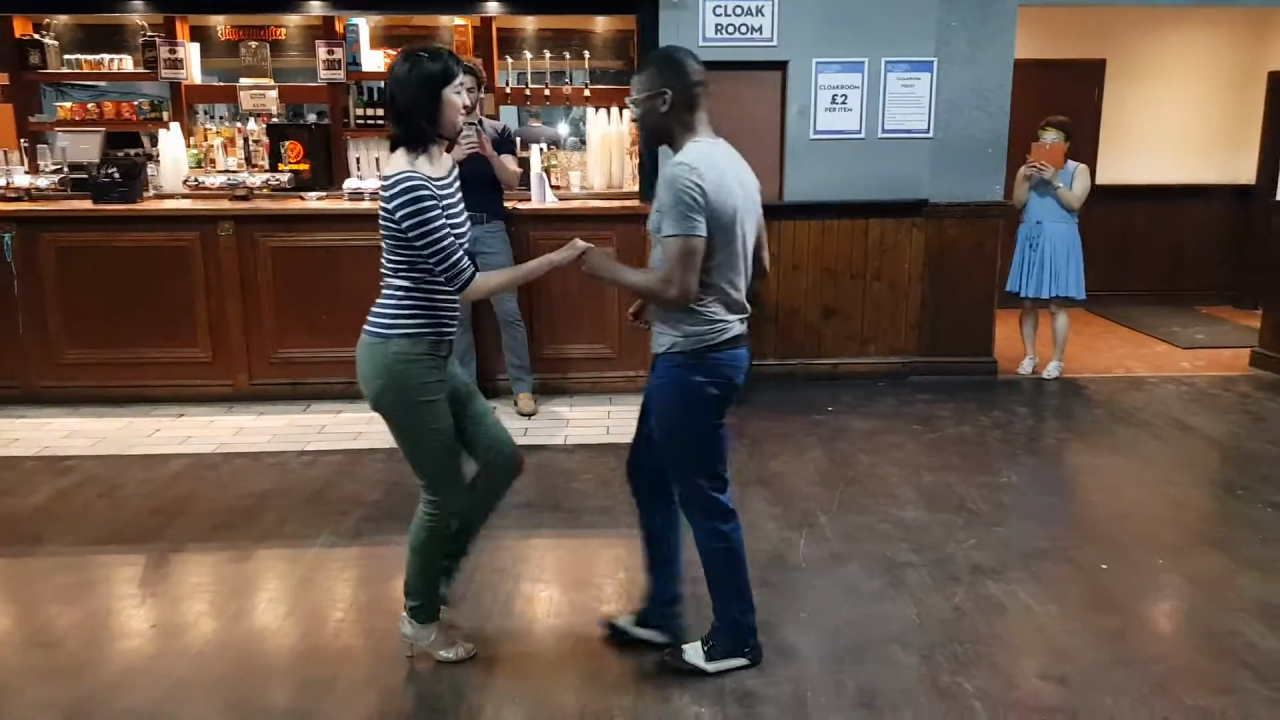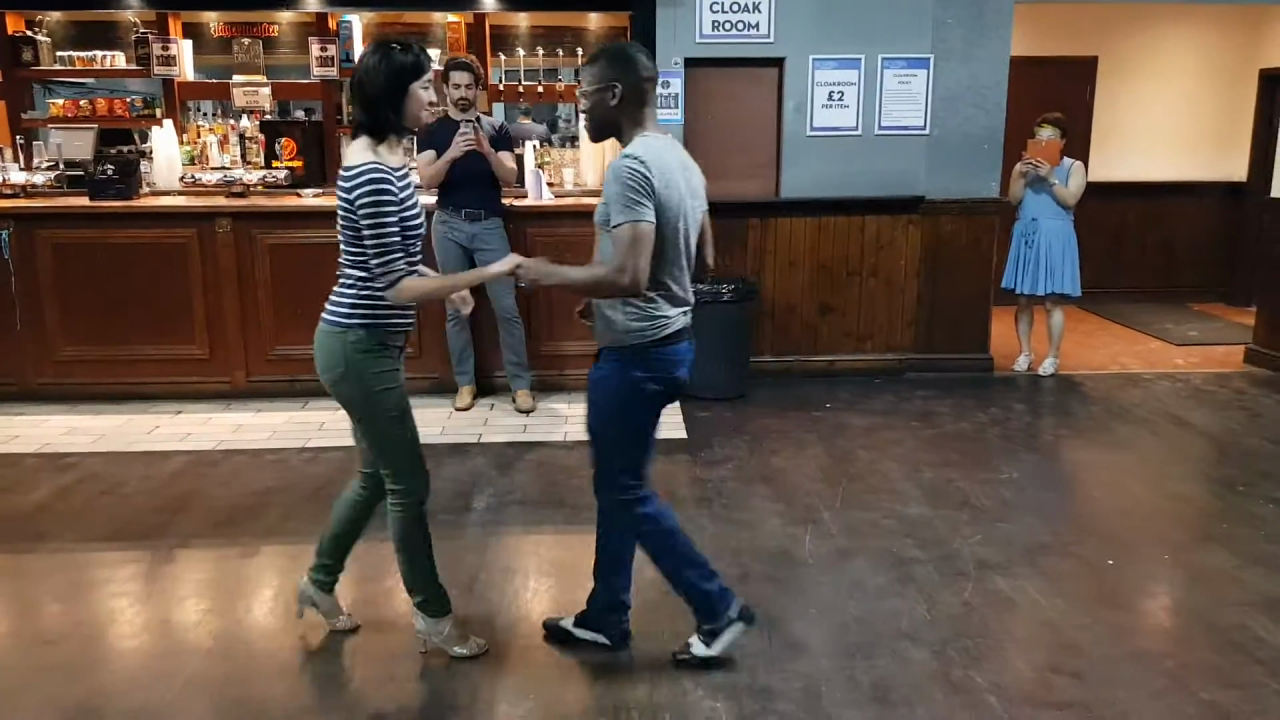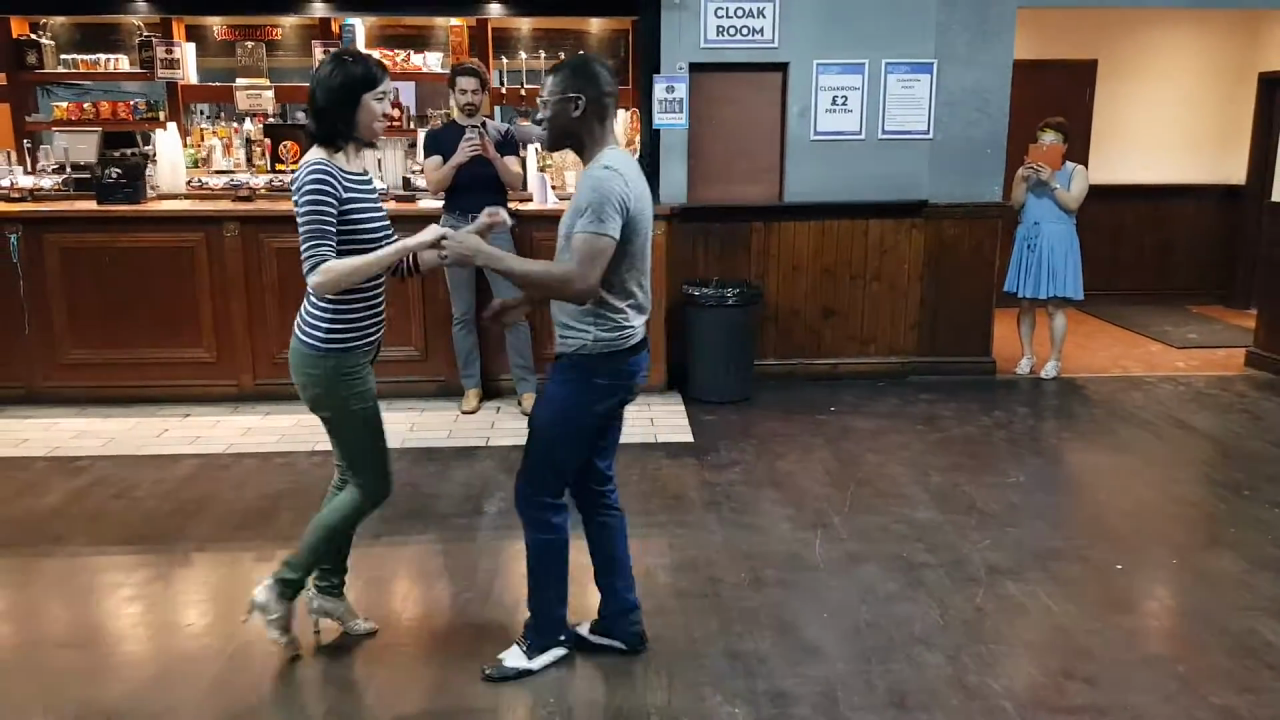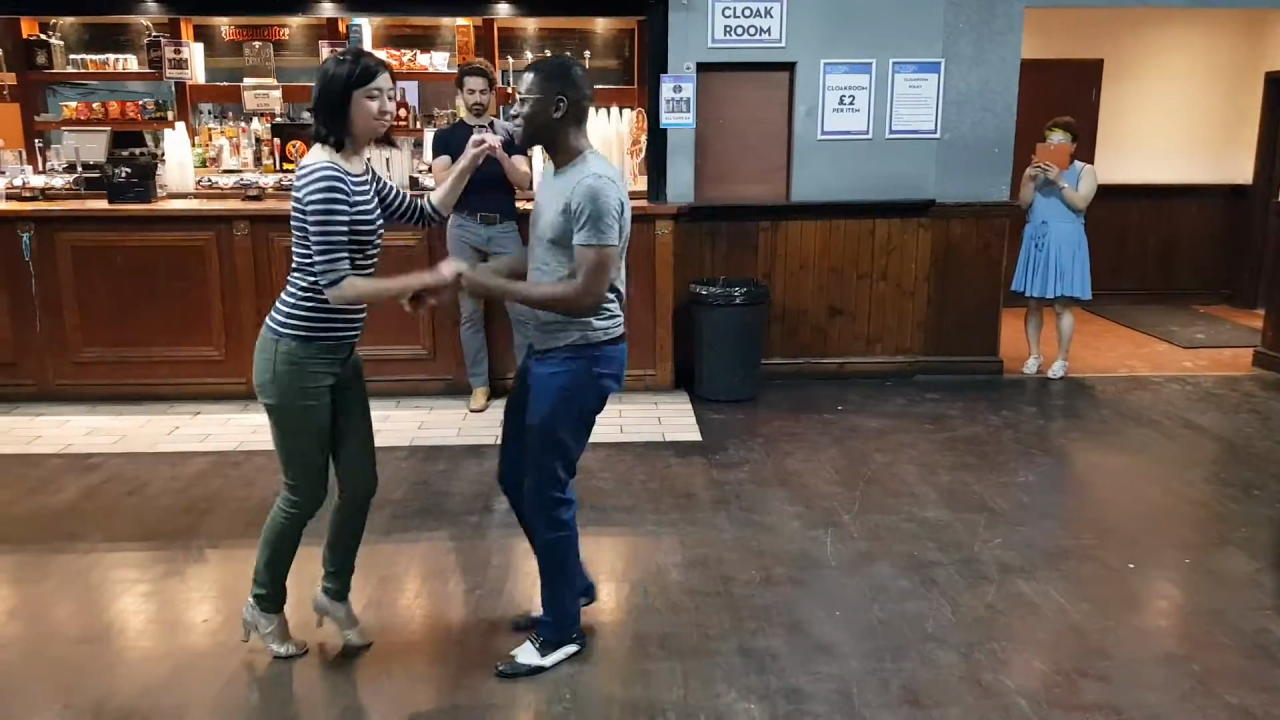
dt=0.3s
person 1, frame 1
left shoulder: (683, 175)
right shoulder: (730, 162)
left elbow: (676, 290)
right elbow: (757, 262)
left wrist: (610, 270)
left hip: (693, 359)
right hip: (714, 349)
left knee: (703, 498)
right knee: (647, 474)
left ankle: (735, 639)
right ankle: (660, 614)
person 1, frame 2
left shoulder: (631, 168)
right shoulder: (677, 158)
left elbow: (629, 276)
right elbow: (699, 260)
left wrist: (551, 274)
left hip: (636, 354)
right hip: (666, 344)
left knee: (625, 492)
right knee: (619, 484)
left ankle: (719, 608)
right ankle: (603, 618)
person 1, frame 3
left shoulder: (605, 179)
right shoulder: (616, 169)
left elbow: (579, 282)
left wrist: (486, 255)
right wrist: (527, 298)
left hip: (593, 363)
right hip: (612, 356)
left knee: (538, 494)
right knee: (593, 488)
left ankle: (544, 634)
right ankle: (620, 622)
person 1, frame 4
left shoulder: (596, 185)
right shoulder: (555, 173)
left elbow: (583, 291)
left wrist: (491, 287)
right wrist: (467, 276)
left hip: (582, 356)
right hip: (547, 350)
left knee: (544, 490)
right knee: (517, 475)
left ankle: (557, 631)
right ankle: (572, 587)
person 2, frame 1
left shoulder: (443, 166)
right shoulder: (408, 183)
right elbow: (466, 283)
right wrist: (555, 260)
left hip: (429, 354)
right hip: (400, 358)
left knee: (501, 458)
right knee: (444, 491)
left ankle: (436, 572)
right ankle: (420, 619)
person 2, frame 2
left shoulder: (388, 160)
right shoulder: (370, 172)
right elbow: (394, 286)
left wrist: (446, 280)
right wrist: (486, 273)
left hip: (371, 345)
right hip: (358, 348)
left knee: (377, 476)
right knee: (410, 482)
left ankle: (318, 583)
right ankle: (434, 616)
person 2, frame 3
left shoulder: (356, 171)
right shoulder: (320, 174)
left elbow: (392, 263)
right elbow: (320, 277)
right wrist: (405, 244)
left hip: (348, 352)
right hip: (332, 357)
left knee: (354, 475)
right knee: (370, 483)
left ankle: (329, 594)
right ankle: (279, 591)
person 2, frame 4
left shoulder: (357, 172)
right shoulder: (326, 175)
left elbow: (425, 212)
right elbow: (336, 287)
left wrist: (467, 164)
right wrist: (426, 280)
left hip: (338, 355)
right hip: (296, 355)
left knee: (360, 484)
right knee: (305, 492)
left ankle: (335, 596)
right ankle: (264, 609)
person 3, frame 1
left shoulder: (499, 132)
left elbow: (513, 181)
left wrist: (490, 154)
right wrist: (454, 157)
left hip: (491, 228)
left knee: (508, 311)
right knee: (458, 312)
left ankle: (522, 387)
person 3, frame 2
left shoulder: (497, 129)
right shoulder: (432, 131)
left elbow: (510, 177)
right elbow: (426, 180)
left wrist: (487, 151)
right wrist: (451, 154)
left hip: (489, 224)
right hip: (448, 225)
left knee: (507, 308)
right knee: (456, 309)
left ankle: (521, 385)
right ankle: (465, 383)
person 3, frame 3
left shoulder: (503, 133)
right shoulder: (437, 136)
left elbow: (516, 182)
right elbow: (433, 185)
left wrist: (493, 156)
right wrist: (457, 159)
left hip: (496, 228)
right hip: (456, 228)
right knee: (462, 313)
left ankle: (526, 387)
right ankle: (471, 386)
person 3, frame 4
left shoulder: (510, 132)
right shoulder: (446, 136)
left elbow: (524, 181)
right elbow: (441, 185)
left wrist: (500, 156)
right wrist: (466, 158)
left hip: (504, 228)
right hip: (464, 228)
left knee: (520, 310)
right knee: (471, 312)
right ankle: (479, 385)
person 4, frame 1
left shoulder: (1078, 170)
right shoulder: (1026, 169)
left elbow: (1075, 203)
right elbow: (1017, 203)
left wrist: (1054, 181)
right wrist: (1026, 180)
left hip: (1059, 240)
right hip: (1030, 238)
left knee: (1057, 305)
right knee: (1028, 303)
left ankle: (1057, 360)
right ankle: (1029, 356)
person 4, frame 2
left shoulder: (1074, 167)
right shoulder: (1022, 165)
left elbow: (1070, 200)
right elbow: (1013, 199)
left wrist: (1051, 178)
right wrist: (1022, 176)
left hip: (1055, 237)
right hip: (1026, 235)
left knee: (1053, 302)
right knee: (1024, 300)
left ankle: (1053, 357)
right ankle: (1025, 353)
person 4, frame 3
left shoulder: (1076, 171)
right shoulder: (1025, 170)
left elbow: (1072, 204)
right elbow: (1015, 203)
left wrist: (1052, 182)
right wrist: (1024, 181)
left hip: (1057, 241)
right hip: (1028, 239)
left knee: (1055, 305)
right knee: (1026, 303)
left ankle: (1055, 360)
right ankle: (1027, 356)
person 4, frame 4
left shoulder: (1085, 171)
right shoulder: (1034, 169)
left elbow: (1081, 203)
right elbow: (1024, 203)
left wrist: (1060, 181)
right wrist: (1032, 180)
left hip: (1065, 240)
right hip: (1036, 238)
left knee: (1063, 305)
right knee: (1033, 302)
left ankle: (1062, 359)
right ankle: (1034, 355)
